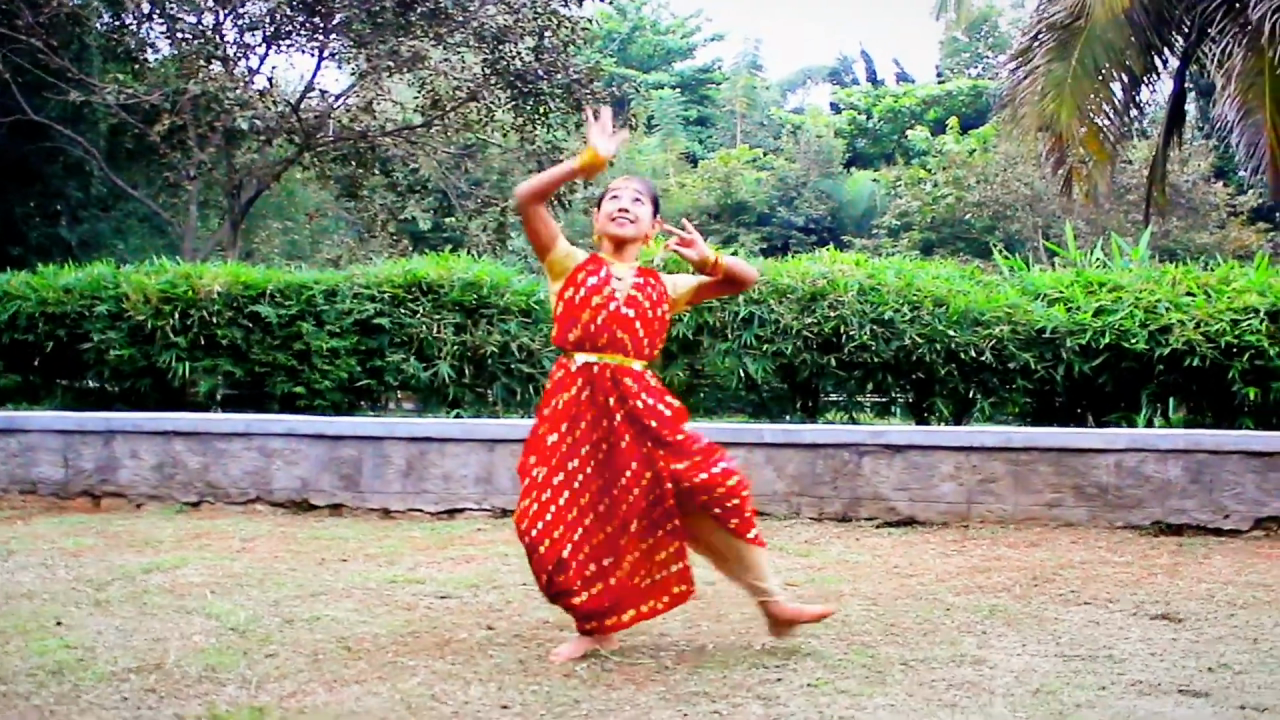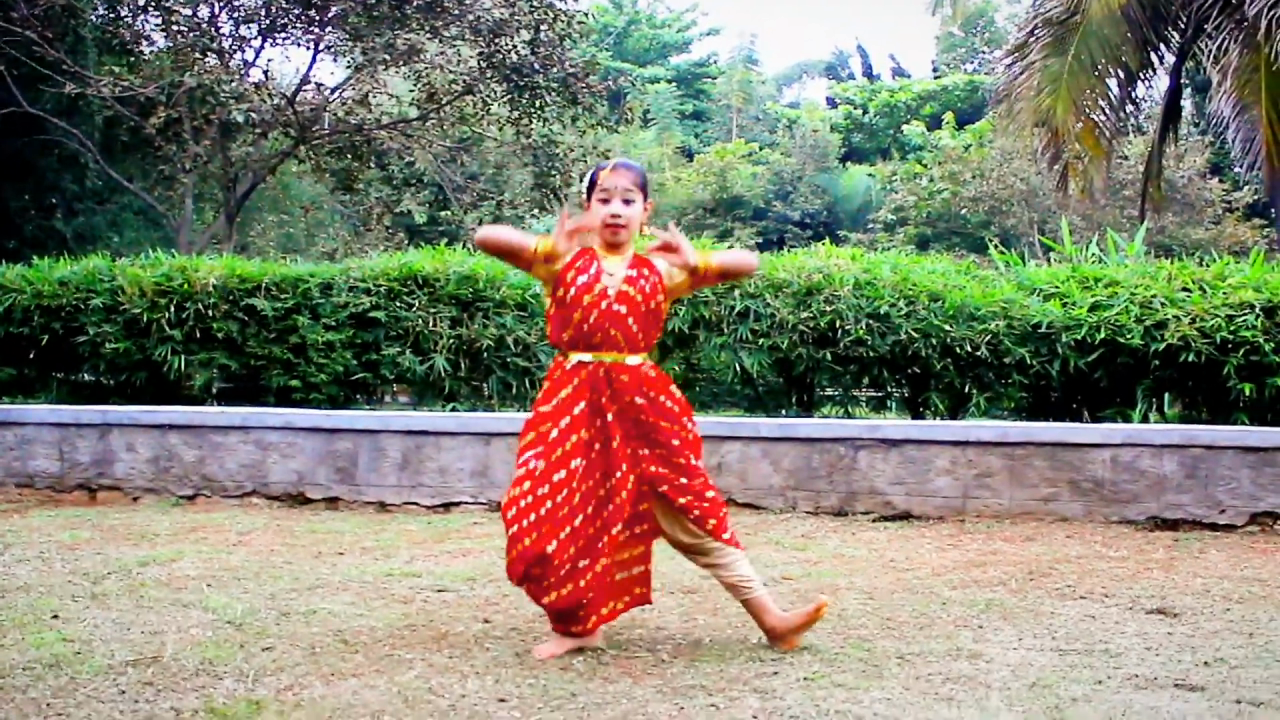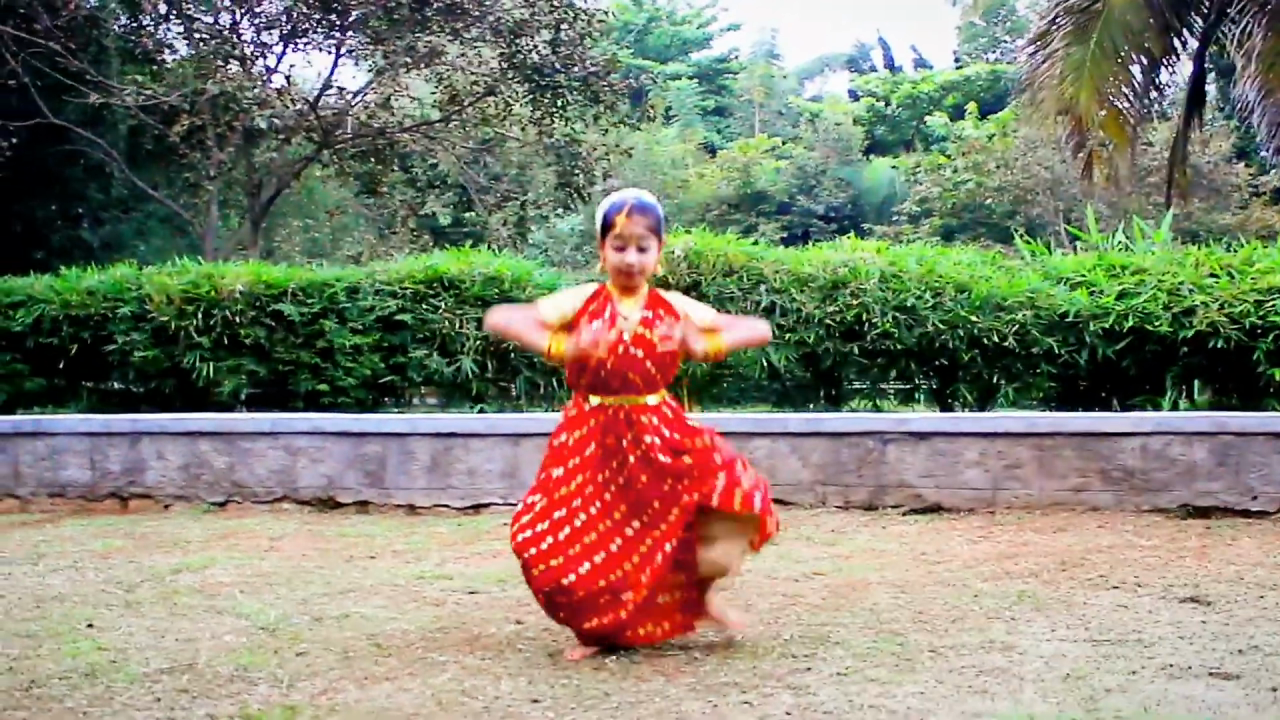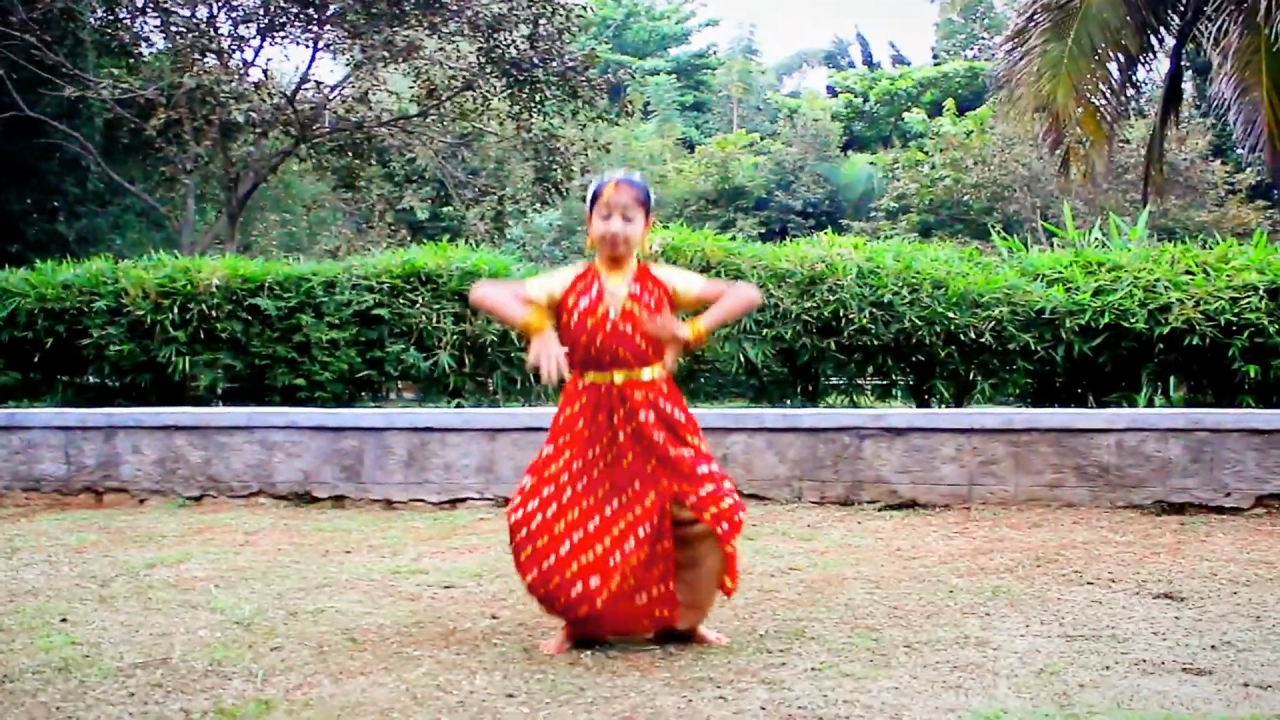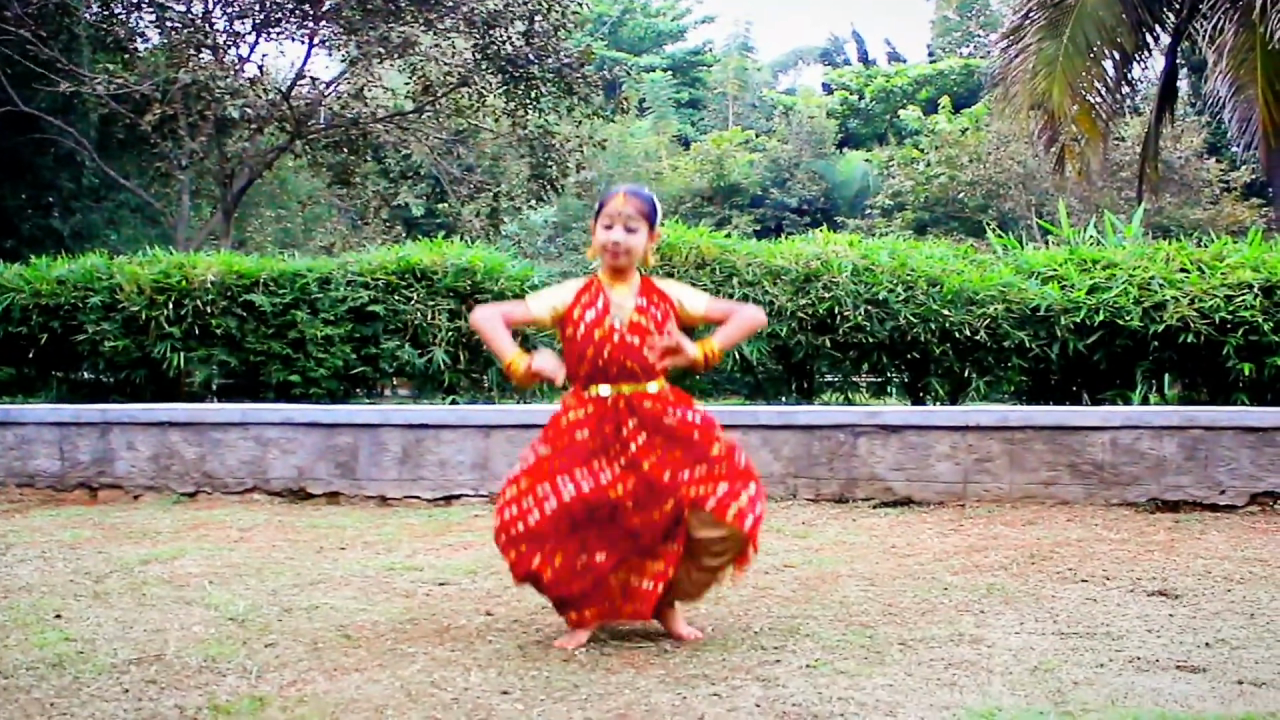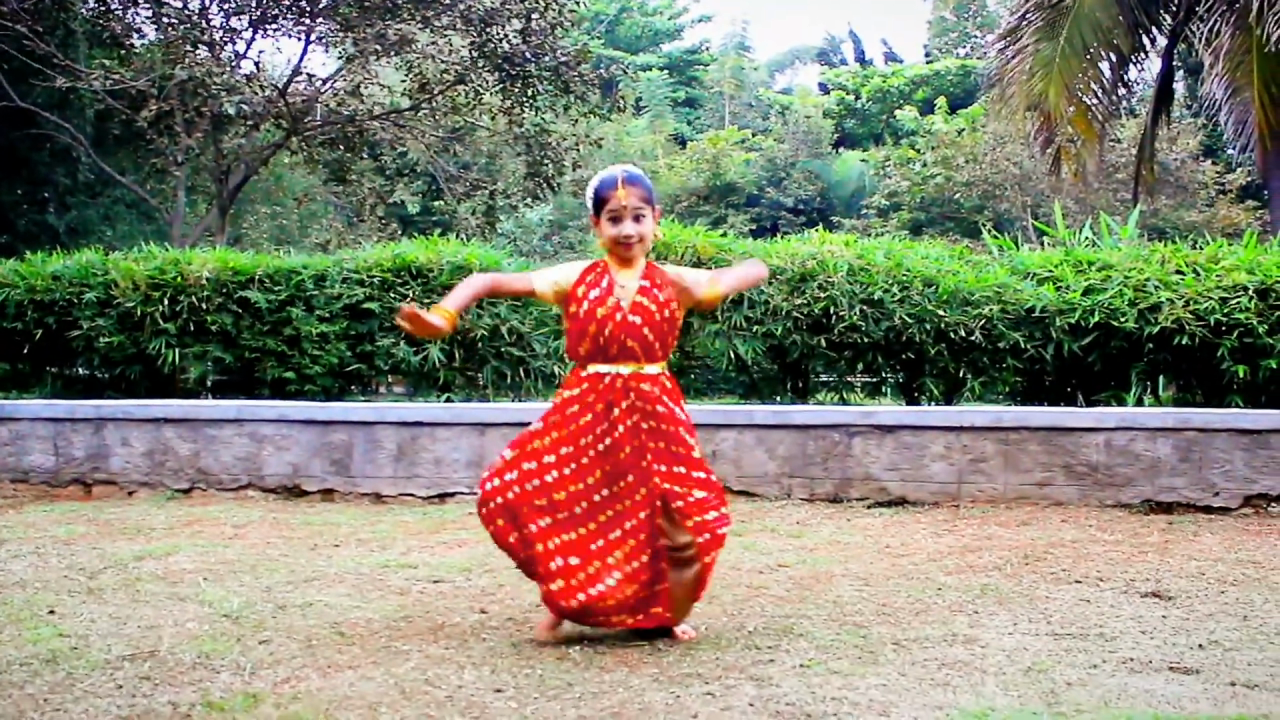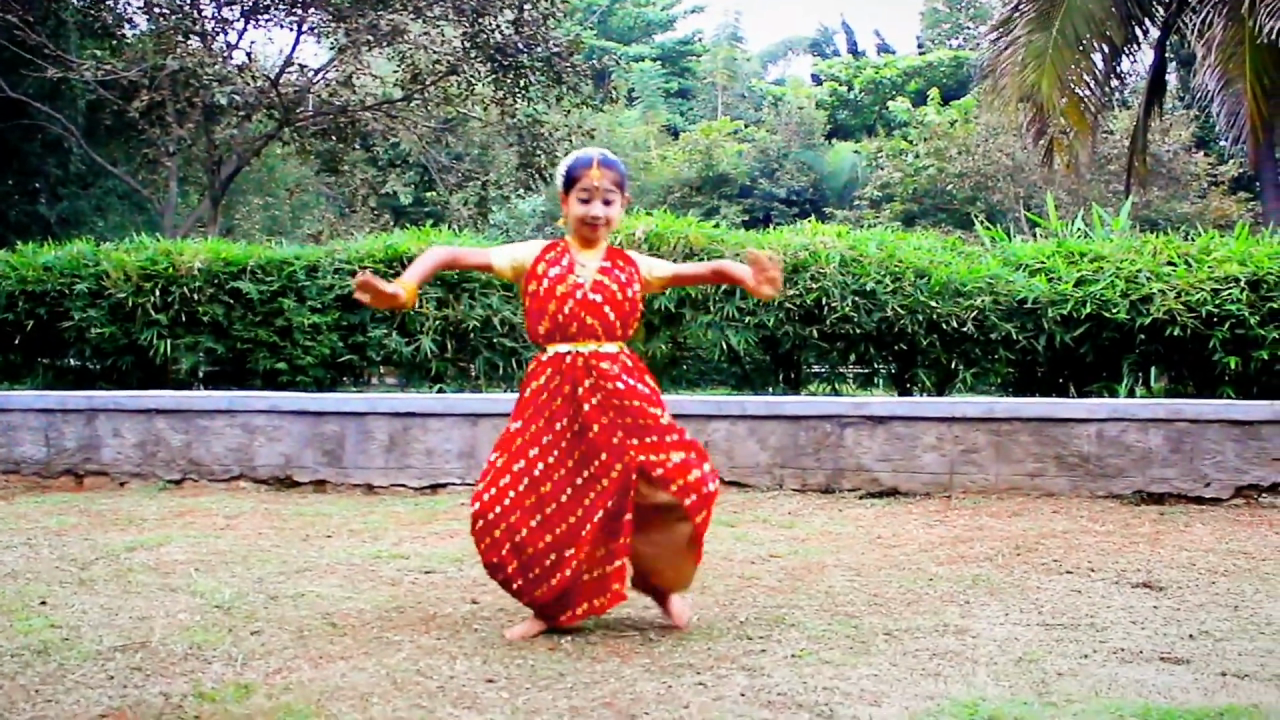
dt=0.3s
person 1, frame 1
left shoulder: (663, 288)
right shoulder: (569, 267)
left elbow: (747, 280)
right elbow: (526, 201)
left wrist: (710, 262)
right wrist: (589, 161)
left hip: (639, 404)
right hip: (574, 406)
left knee: (713, 492)
right knee: (562, 522)
left ankle: (773, 603)
right ankle: (594, 627)
person 1, frame 2
left shoulder: (660, 272)
right shoulder: (562, 264)
left elbow: (746, 264)
right elbow: (486, 236)
left wrist: (693, 261)
right wrist: (550, 246)
left hip: (640, 402)
right hip: (575, 403)
left knee: (689, 507)
right knee: (550, 513)
left ankle: (769, 616)
right ankle: (576, 625)
person 1, frame 3
left shoulder: (674, 307)
right shoulder: (579, 303)
left elbow: (759, 331)
right elbow: (497, 320)
left wrist: (702, 344)
right wrist: (562, 348)
left hip: (659, 434)
right hip: (592, 439)
left knee: (738, 498)
right knee: (544, 538)
left ankle: (700, 593)
right ankle: (600, 626)
person 1, frame 4
left shoulder: (664, 282)
right shoulder: (567, 284)
left elbow: (748, 294)
right elbow: (484, 292)
left wrist: (691, 331)
right wrist: (536, 326)
left hip: (654, 419)
right hip: (587, 420)
left knee: (710, 512)
right knee: (543, 522)
left ankle: (682, 618)
right ankle: (583, 620)
person 1, frame 5
left shoulder: (668, 295)
right shoulder: (570, 296)
left elbow: (754, 316)
right elbow: (484, 315)
left wrist: (701, 354)
right wrist: (519, 363)
left hip: (658, 424)
right hip: (589, 426)
left knee: (728, 513)
right knee: (526, 517)
left ankle: (663, 602)
right ankle: (585, 610)
person 1, frame 6
left shoulder: (674, 281)
right shoulder: (574, 277)
left elbow: (755, 269)
right elbow: (488, 281)
left wrist: (714, 290)
right wrist: (442, 318)
left hip: (653, 411)
right hip: (584, 410)
left knee: (695, 517)
right knee: (508, 491)
left ankle: (658, 610)
right ankle: (568, 598)
person 1, frame 7
left shoulder: (635, 266)
right shoulder: (535, 256)
left elbow: (710, 272)
right elbow: (450, 255)
left wrist: (754, 282)
right wrist: (405, 291)
left hip: (619, 389)
right hip: (551, 392)
left knee: (685, 481)
right knee: (510, 501)
left ankle: (659, 579)
right ankle: (552, 606)
